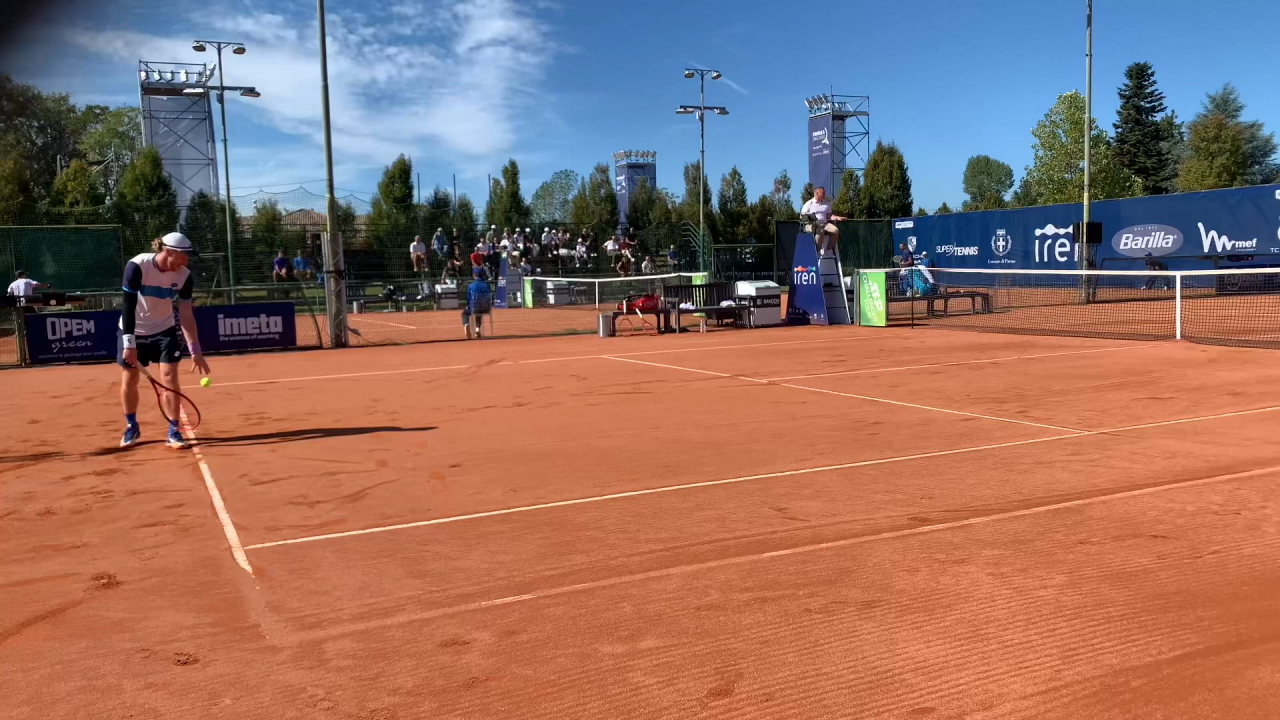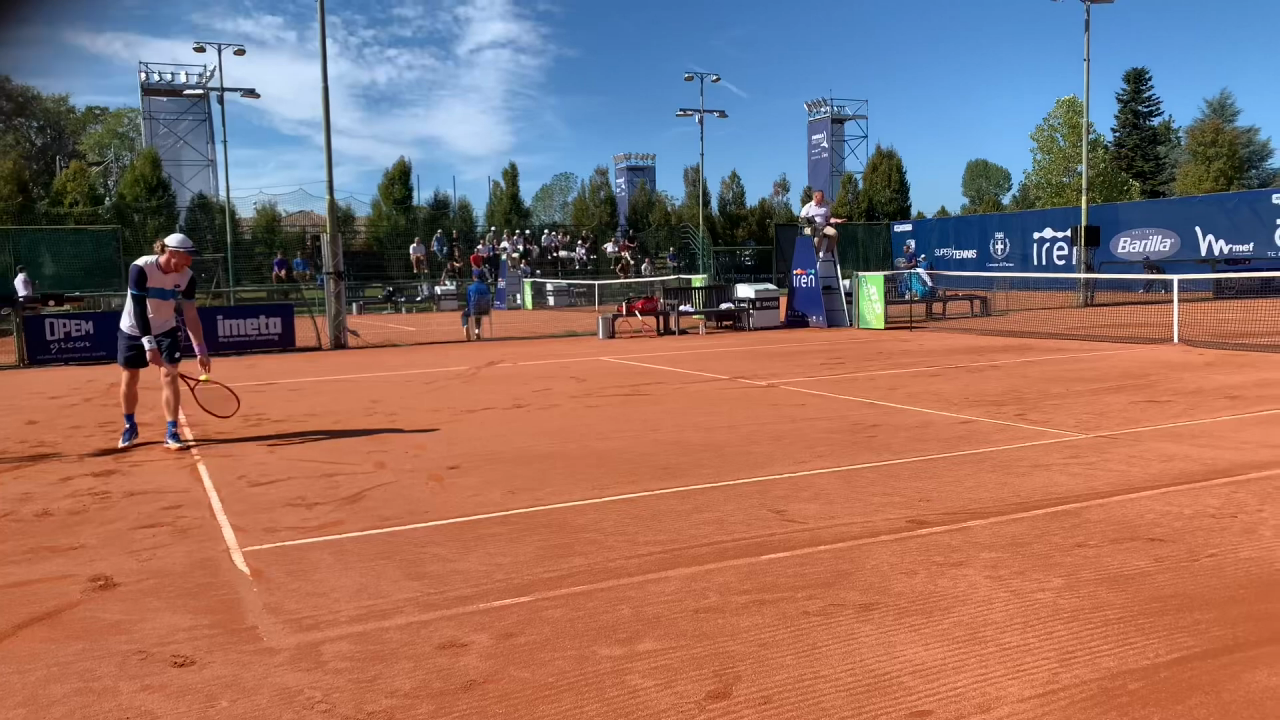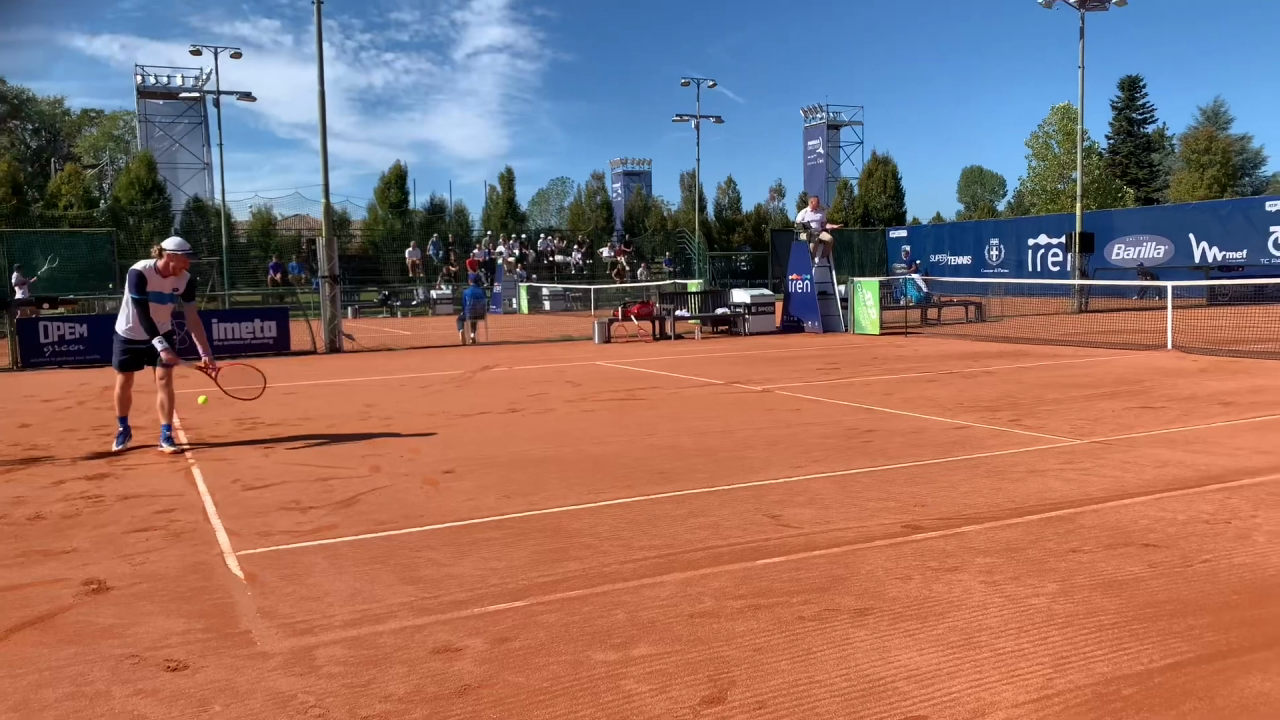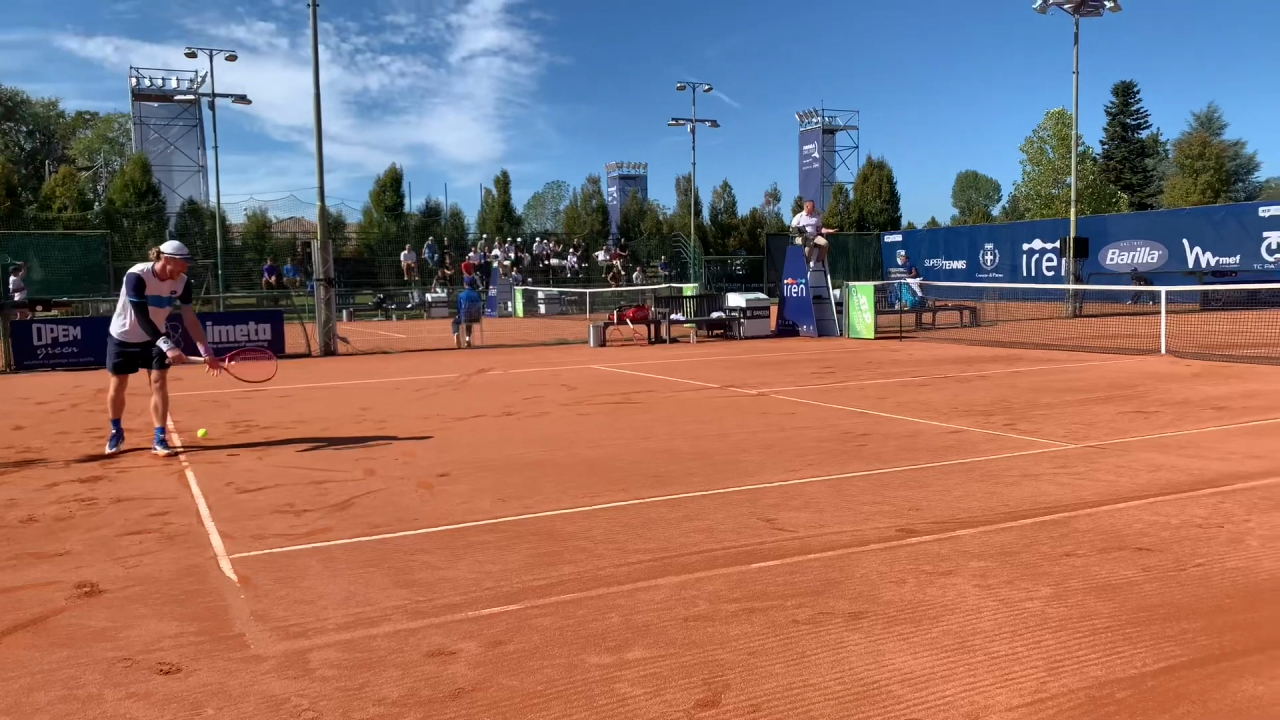
dt=0.1s
person 1, frame 1
left shoulder: (184, 276)
right shoulder: (137, 266)
left elbow: (186, 315)
right elbow: (129, 307)
left wrist: (195, 351)
right wrist: (129, 342)
left hip: (164, 329)
right hip: (133, 331)
left knee: (170, 376)
right knee: (129, 381)
left ankle: (173, 431)
right ankle: (132, 427)
person 1, frame 2
left shoulder: (187, 277)
right shoulder: (141, 268)
left elbow: (191, 315)
right elbow: (139, 310)
left wrist: (201, 351)
right wrist: (149, 345)
left hip: (165, 331)
right hip: (133, 331)
left knee: (170, 377)
right knee: (129, 381)
left ankle: (172, 433)
right ankle: (130, 427)
person 1, frame 3
left shoulder: (185, 280)
right shoulder: (139, 273)
left elbow: (192, 318)
right elbow: (143, 315)
left wrist: (205, 353)
right wrist: (162, 346)
left hip: (162, 333)
right hip: (129, 335)
left knee: (164, 380)
right knee: (124, 385)
left ankle: (166, 436)
right ankle: (124, 430)
person 1, frame 4
left shoulder: (181, 283)
right shoulder: (136, 276)
left elbow: (190, 320)
right elbow: (143, 318)
left wrist: (207, 353)
right wrist: (168, 346)
left hip: (157, 337)
right hip: (123, 337)
left knee: (159, 383)
right knee: (117, 387)
left ankle: (160, 439)
right ankle: (116, 432)
